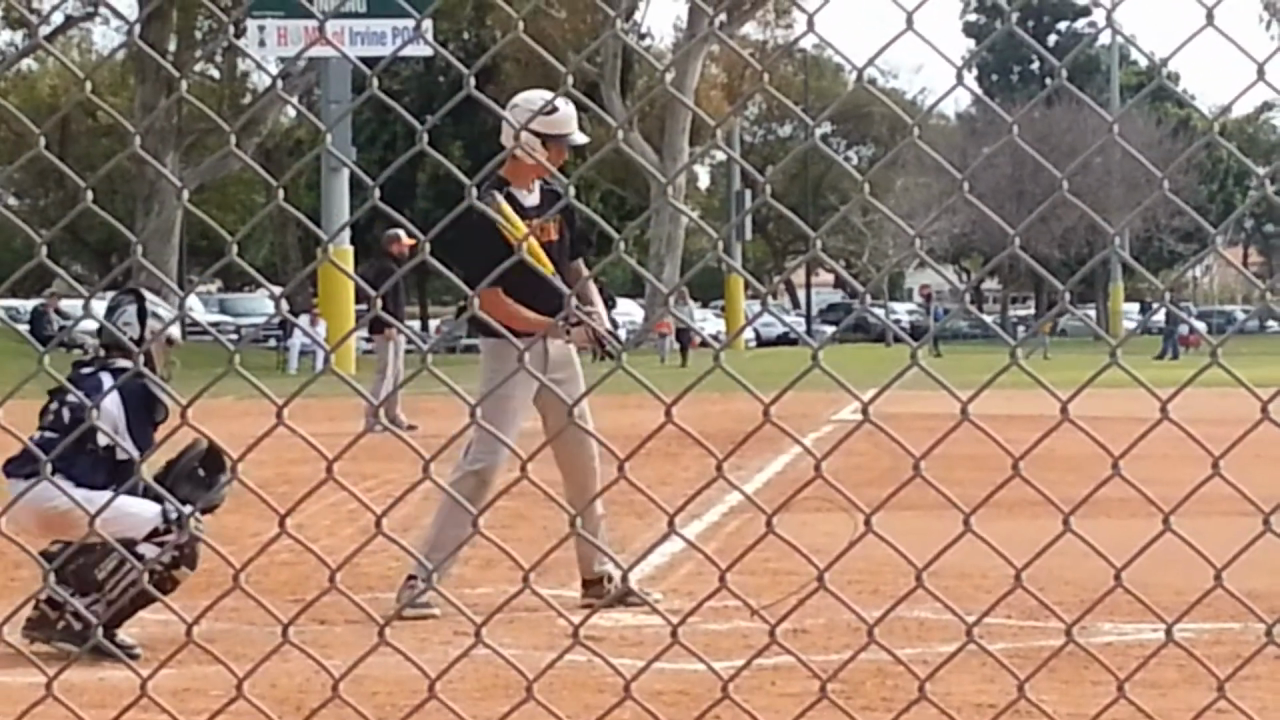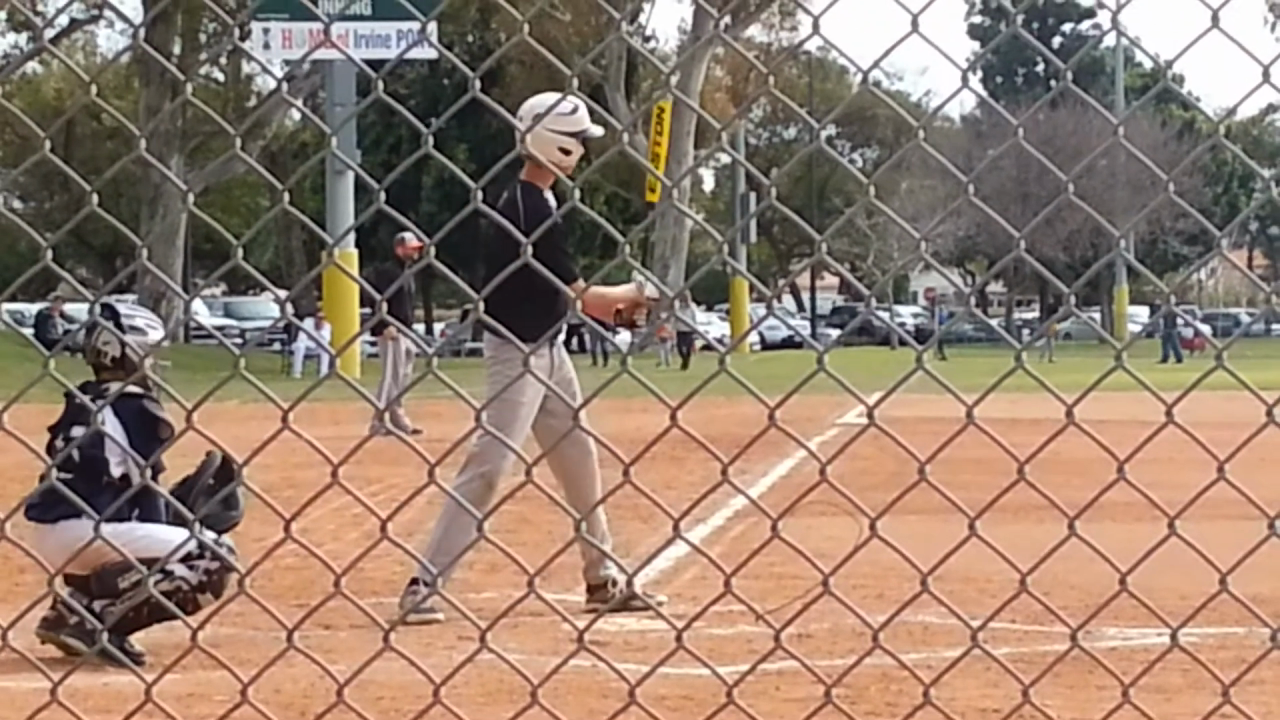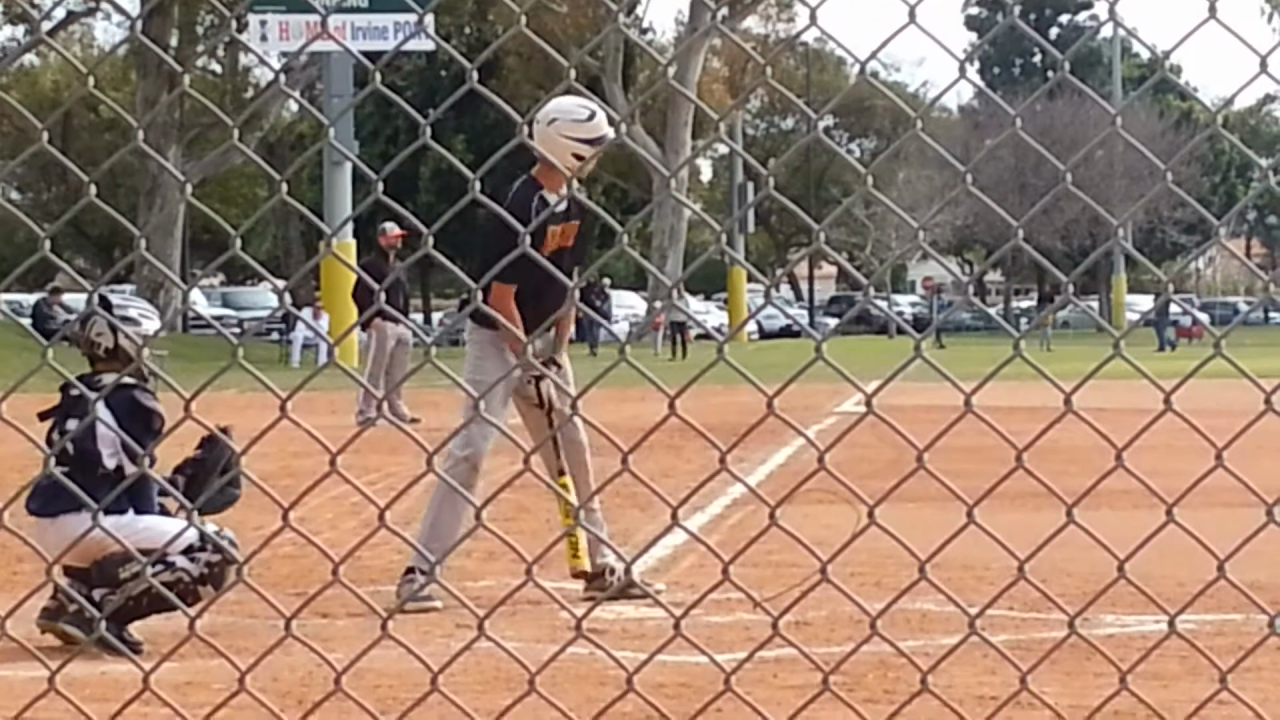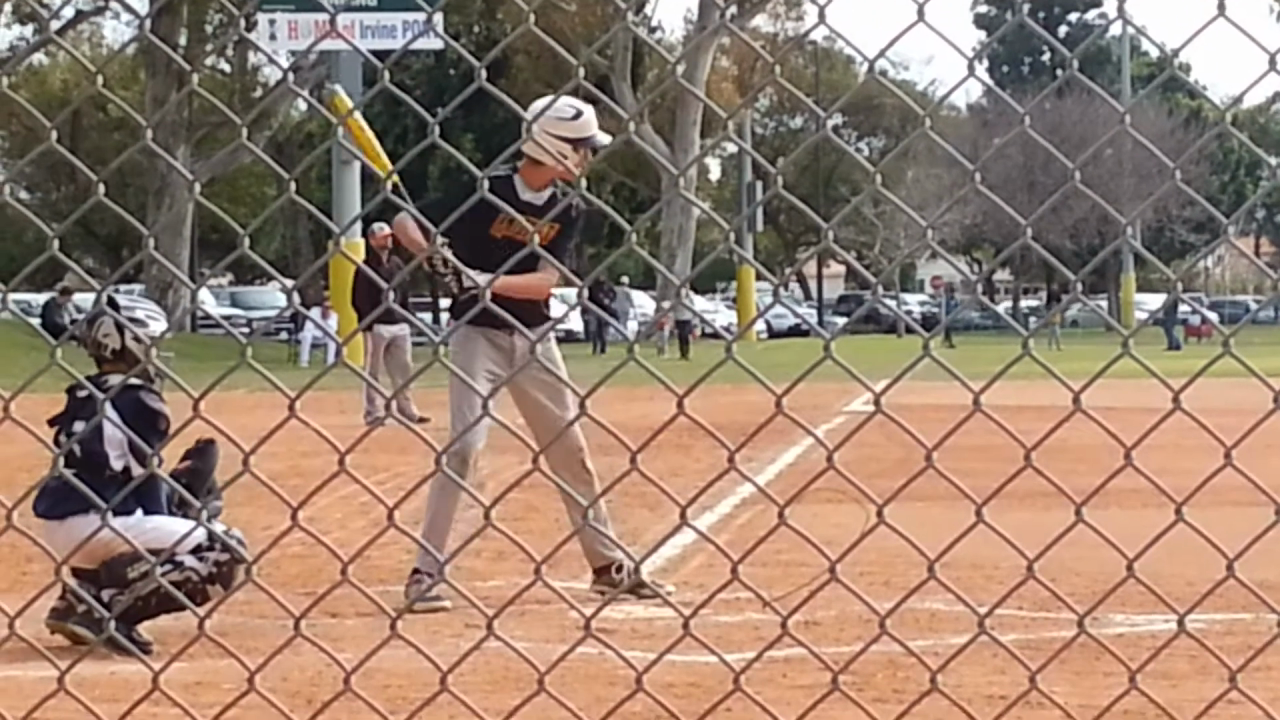
dt=0.4s
person 1, frame 1
left shoulder: (555, 199)
right shoulder: (485, 209)
left elbow: (577, 270)
right elbow: (489, 302)
left wrist: (596, 313)
right wrist: (557, 327)
left hip: (559, 344)
right hip: (508, 349)
left knee: (582, 459)
right knee: (482, 464)
left ankle: (600, 576)
right ankle: (420, 579)
person 1, frame 2
left shoulder: (528, 200)
right shoulder: (534, 212)
right elbow: (582, 298)
left wrist: (614, 301)
right wrist: (633, 292)
left hip: (546, 347)
right hip: (516, 350)
left knee: (580, 460)
right knee: (489, 466)
left ankle: (604, 580)
right ankle: (424, 583)
person 1, frame 3
left shoulder: (571, 204)
right shoulder: (523, 206)
left elbow: (566, 282)
right elbow: (500, 298)
left wrist: (559, 354)
right wrist: (529, 364)
left hip: (542, 340)
right hip: (496, 339)
left knee: (572, 449)
right knee: (470, 451)
left ankle: (601, 567)
right ankle: (419, 571)
person 1, frame 4
left shoulder: (568, 209)
right shoulder: (486, 189)
left elbow: (546, 278)
right elbow: (403, 222)
left wrist: (489, 282)
right wrist: (433, 251)
left hip: (534, 336)
right hip: (477, 334)
left knee: (570, 448)
right knee: (463, 448)
left ankle: (610, 564)
right ankle: (425, 572)
person 2, frame 1
left shoulder: (87, 378)
right shoulder: (134, 387)
right elbow: (127, 476)
left wrist: (166, 492)
right hip: (52, 495)
left knee: (121, 526)
right knee: (180, 531)
left ankle: (55, 608)
right ankle: (80, 619)
person 2, frame 2
left shoulder: (83, 403)
right shoulder: (135, 409)
right elbow: (144, 494)
left wrist: (181, 501)
left hip: (54, 531)
right hip: (78, 531)
right knee: (215, 557)
left ankle: (74, 608)
right ankle: (96, 621)
person 2, frame 3
left shoulder: (81, 394)
right shoulder: (128, 399)
right elbow: (137, 482)
left wrist: (179, 482)
right wrist: (158, 540)
left hip: (55, 523)
right hip: (81, 523)
right knee: (218, 550)
left ankle: (73, 597)
right ankle: (98, 609)
person 2, frame 4
left shoulder: (86, 396)
right shoulder: (135, 400)
right elbow: (146, 486)
left wrist: (178, 486)
left hip: (63, 524)
right hip: (90, 525)
right knee: (225, 549)
left ankle: (80, 598)
right ankle: (107, 610)
person 3, frame 1
left shoulder: (376, 267)
right shoulder: (388, 268)
right elbow: (383, 300)
right wrist: (389, 325)
left hip: (387, 328)
right hip: (388, 329)
left knee: (395, 374)
right knee: (386, 373)
left ankle: (394, 417)
right ankle: (372, 418)
person 3, frame 2
left shoulder: (408, 273)
right shoulder: (387, 271)
right elbow: (378, 300)
left wrist: (409, 333)
right wrist: (386, 326)
left hip: (404, 333)
right hip: (391, 332)
left knee: (402, 379)
right knee: (391, 377)
left ankle: (398, 420)
right ankle: (379, 422)
person 3, frame 3
left shoulder: (398, 265)
right shoulder: (371, 264)
right elbow: (359, 294)
left wrist: (407, 321)
right wrist: (371, 317)
left hip: (400, 325)
right hip: (382, 325)
left knee: (398, 372)
right knee: (375, 370)
left ankle: (397, 409)
right ankle: (366, 413)
person 3, frame 4
left shoulder: (397, 264)
right shoulder: (366, 267)
right elbow: (358, 299)
left wrist: (407, 321)
right wrist: (368, 325)
left hip: (400, 325)
right hip: (376, 326)
left knee: (404, 370)
right knee: (372, 372)
left ankle: (407, 409)
right ankle: (373, 413)
